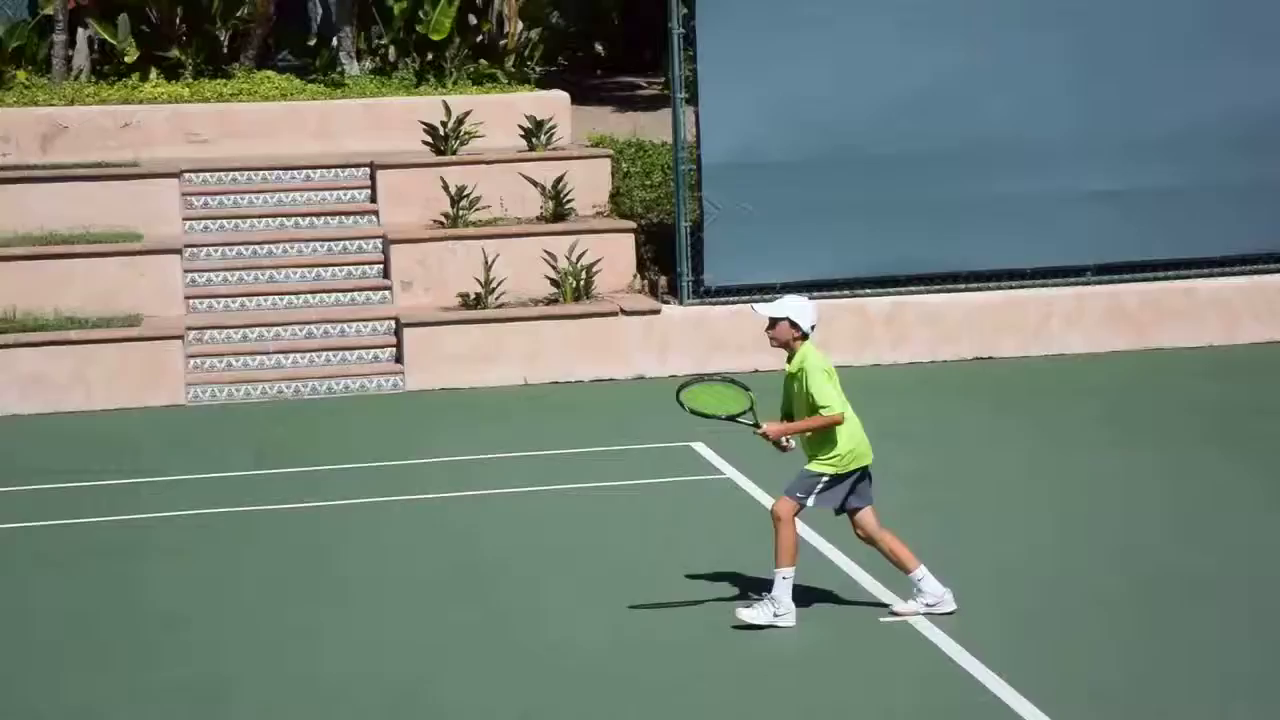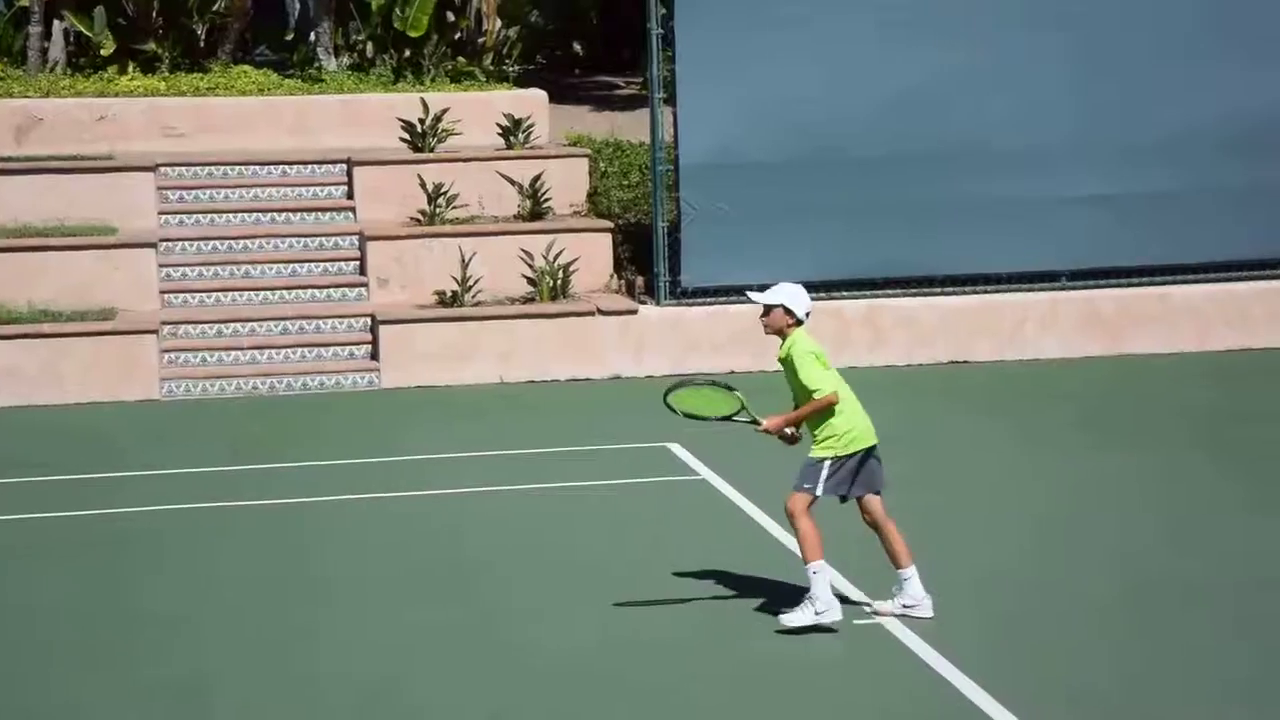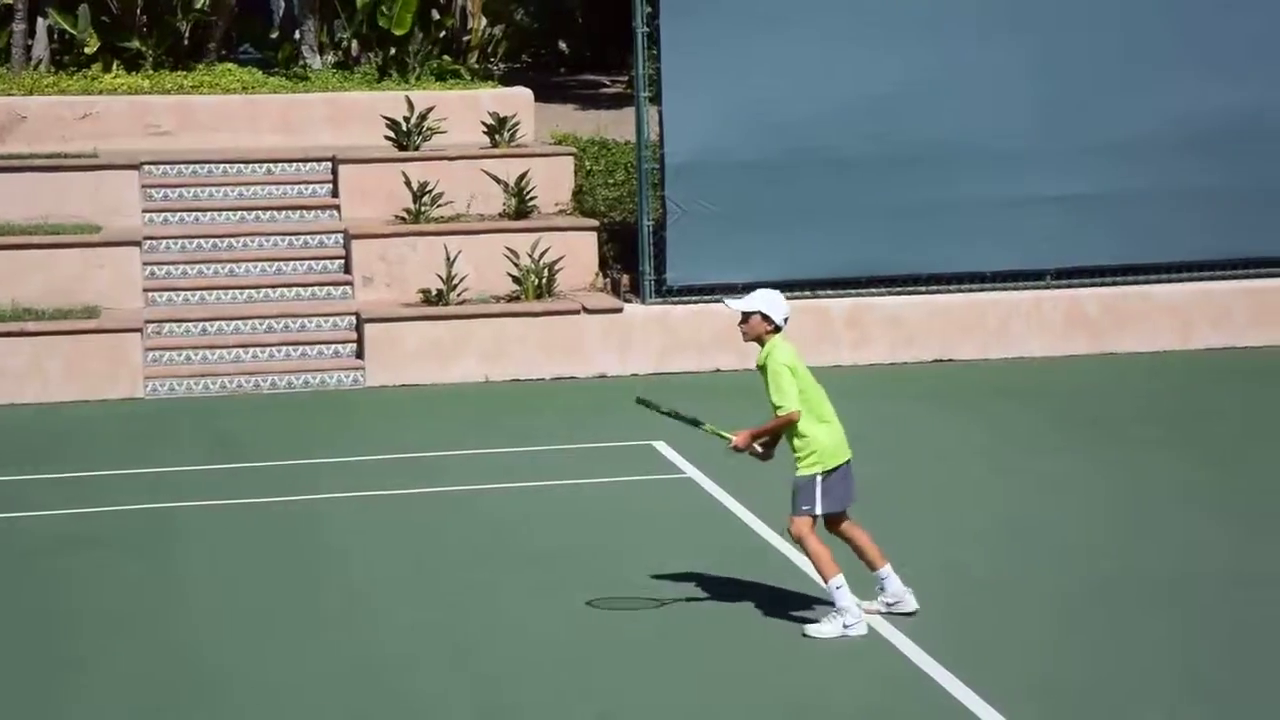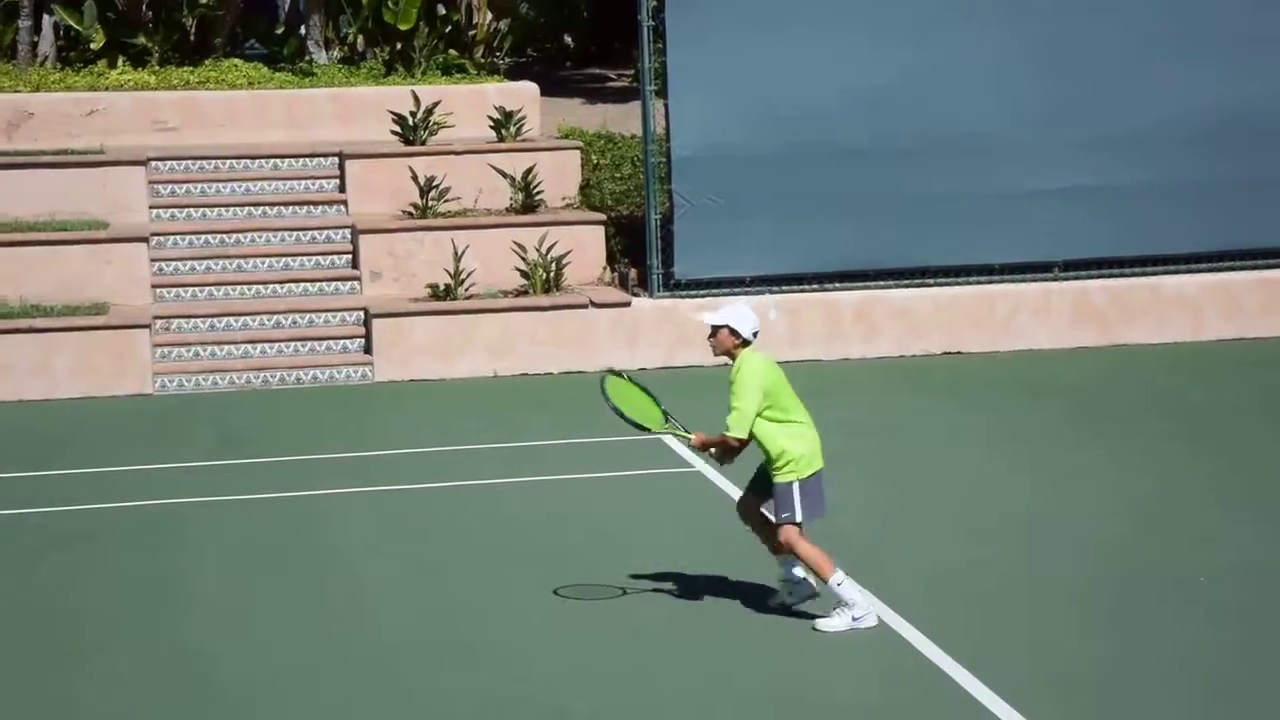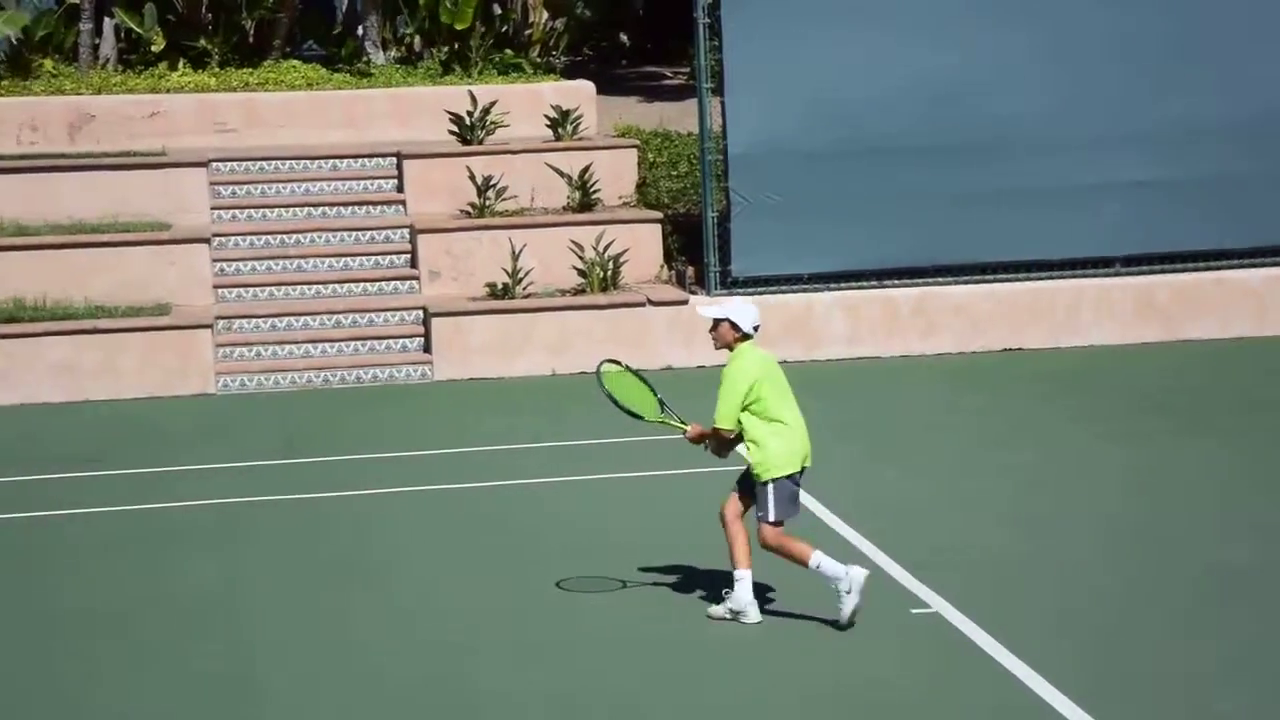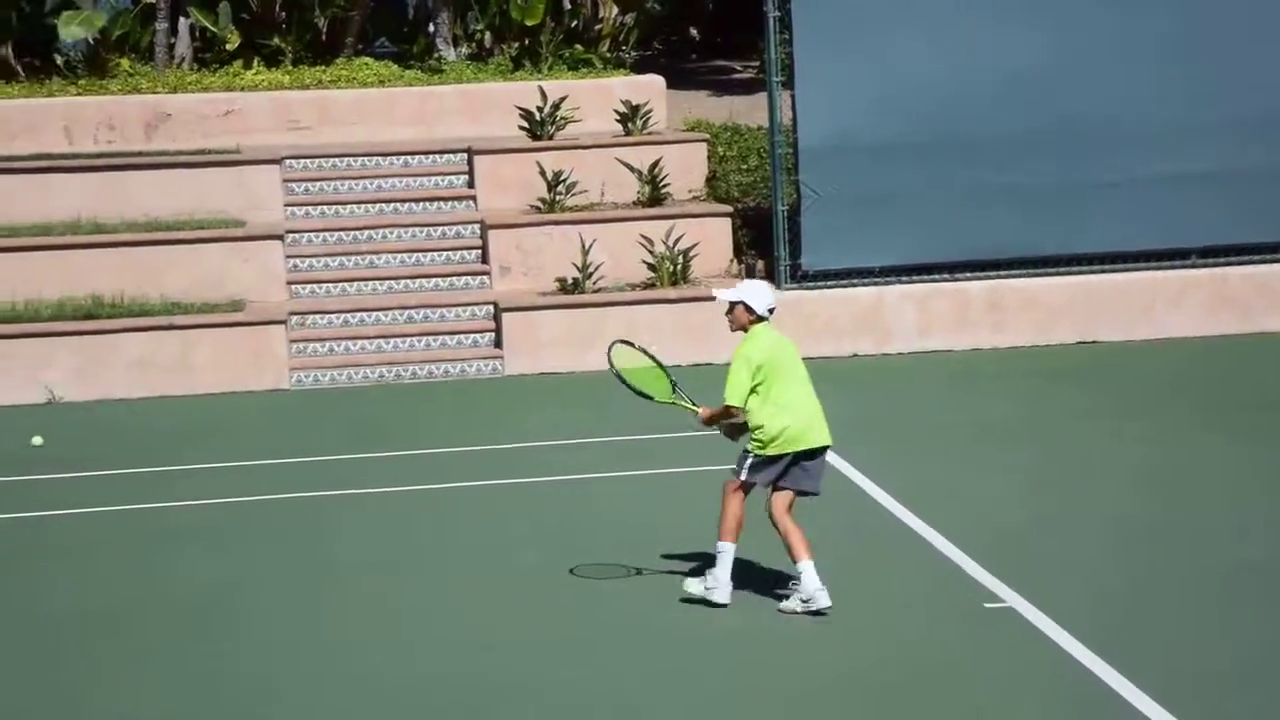
dt=0.2s
person 1, frame 1
left shoulder: (812, 364)
right shoulder: (796, 365)
left elbow: (834, 416)
right elbow: (791, 416)
left wrist: (784, 431)
right wrist: (780, 431)
left hip: (837, 456)
right hip: (851, 454)
left knee: (783, 512)
right knee: (867, 528)
left ankle: (779, 604)
right ankle: (932, 593)
person 1, frame 2
left shoulder: (800, 349)
right shoulder: (795, 347)
left elbow: (828, 397)
right elbow: (806, 400)
left wrist: (785, 421)
right wrist: (792, 425)
left hip: (838, 441)
right hip: (856, 436)
left knee: (797, 506)
right knee: (874, 513)
left ankle: (821, 600)
right ankle: (914, 595)
person 1, frame 3
left shoulder: (777, 360)
right shoulder: (777, 354)
left elbow: (790, 414)
left wrist: (751, 436)
right wrist: (768, 443)
left hip: (818, 454)
right hip: (828, 448)
left knee: (801, 529)
right knee: (837, 524)
left ankle: (850, 613)
right ankle: (897, 593)
person 1, frame 4
left shoulder: (746, 375)
right shoulder: (754, 364)
left elbow: (737, 436)
left wrist: (705, 442)
right wrist: (729, 448)
left hip: (793, 459)
right hip: (786, 454)
left knee: (789, 536)
right knee: (748, 509)
left ankle: (856, 605)
right ankle: (796, 579)
person 1, frame 5
left shoulder: (738, 369)
right shoulder: (762, 358)
left elbow: (723, 429)
left wrist: (699, 434)
right wrist: (726, 443)
left hip: (777, 457)
right hip: (783, 452)
left knee: (771, 537)
right knee: (732, 511)
left ankle: (842, 576)
right ankle: (743, 599)
person 1, frame 6
left shoulder: (748, 349)
right shoulder: (781, 342)
left elbow: (733, 407)
left wrist: (709, 416)
right wrist: (738, 421)
left hip: (778, 436)
right hip: (811, 435)
left knee: (734, 491)
right knee: (779, 509)
left ankle: (719, 581)
right ankle: (811, 589)
